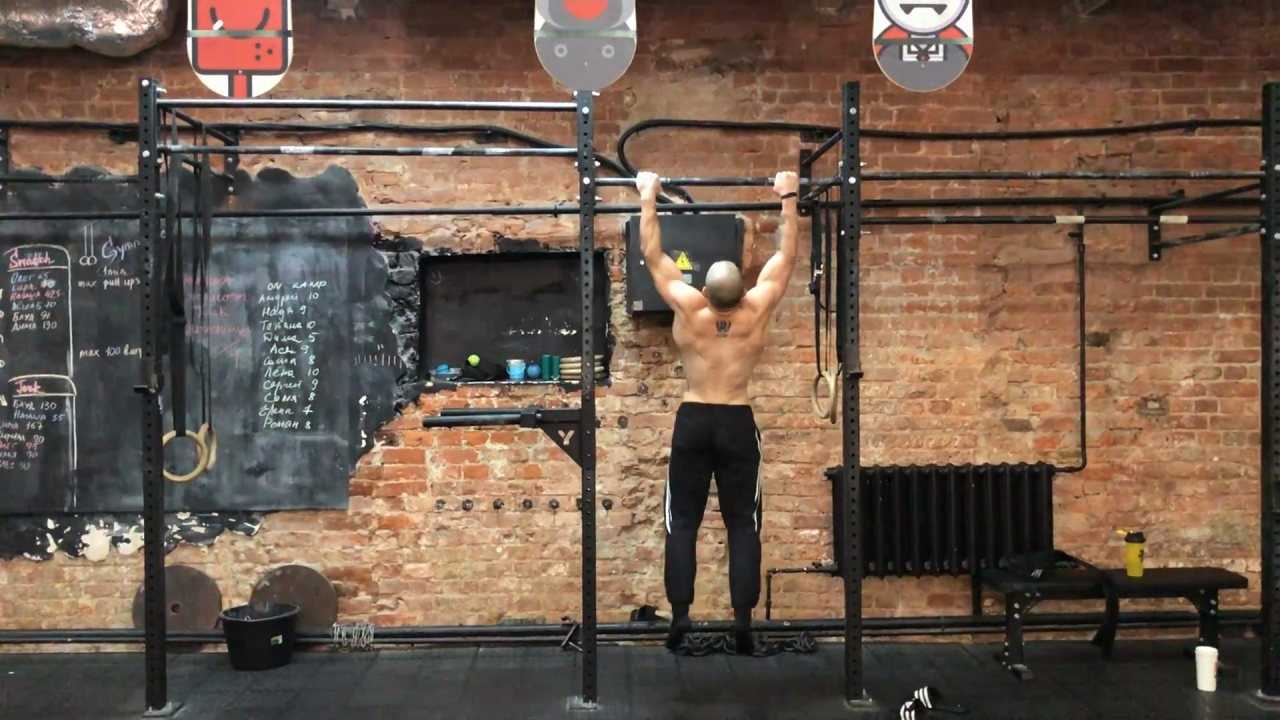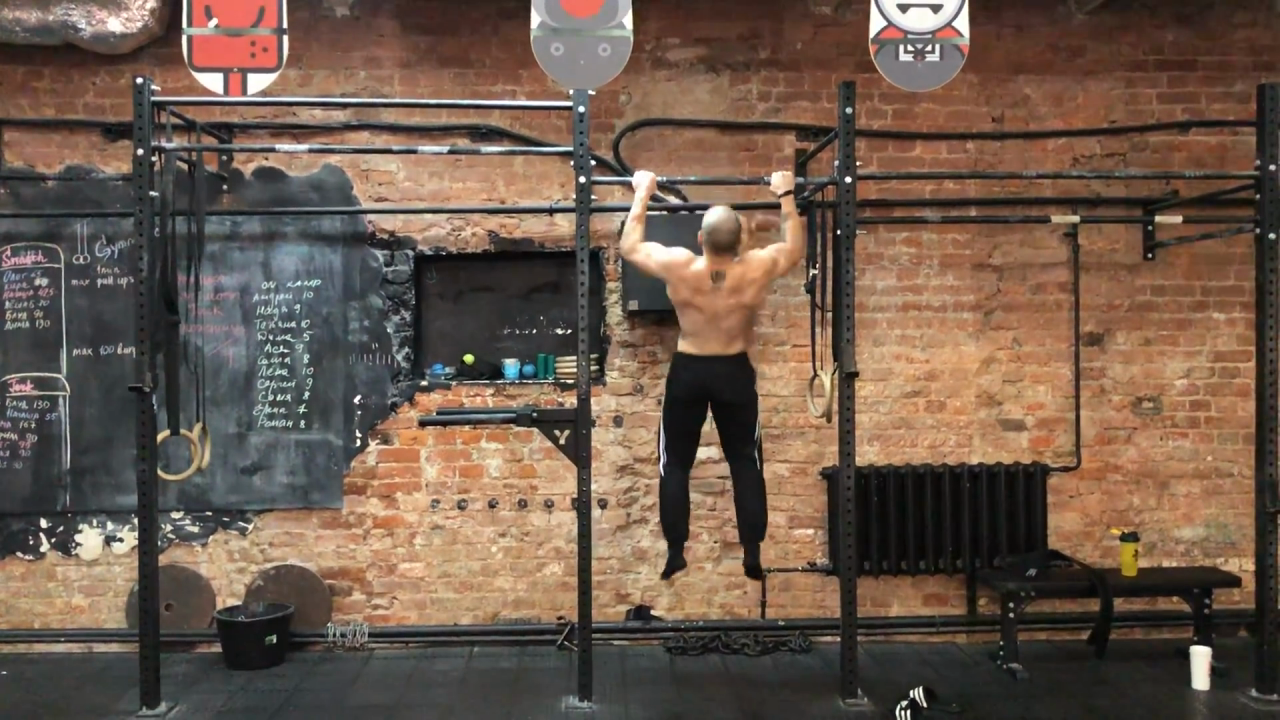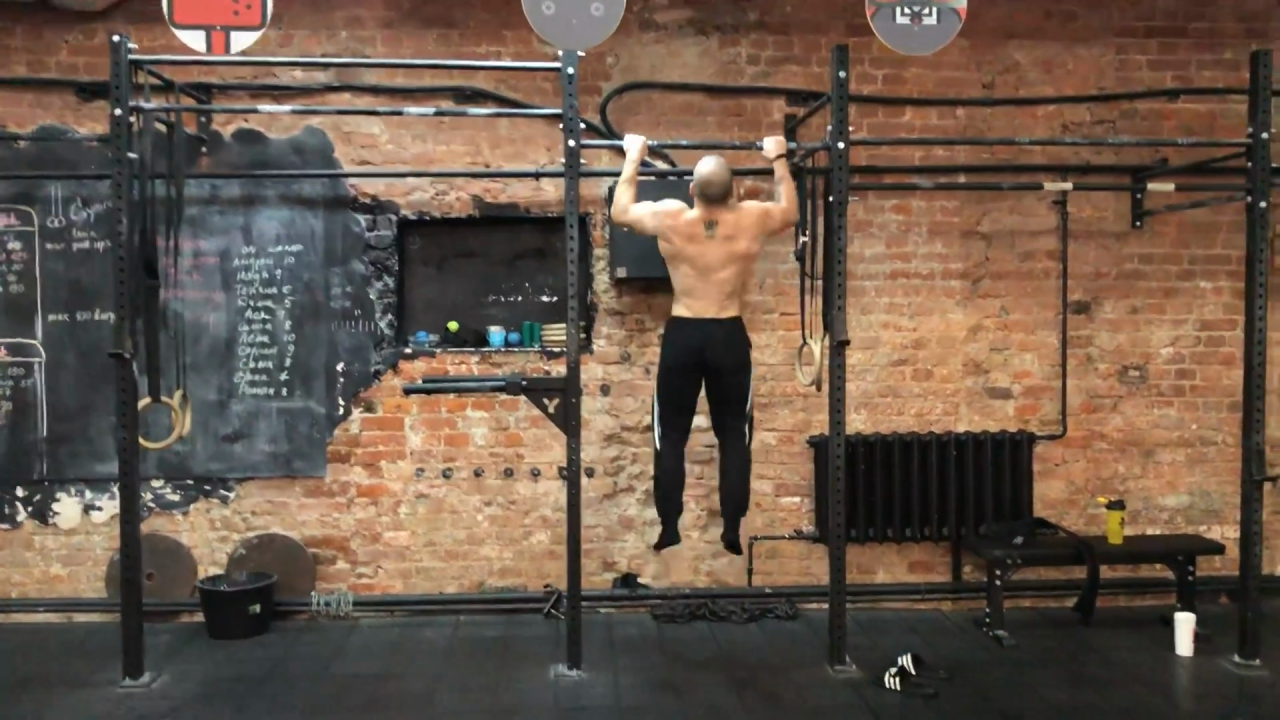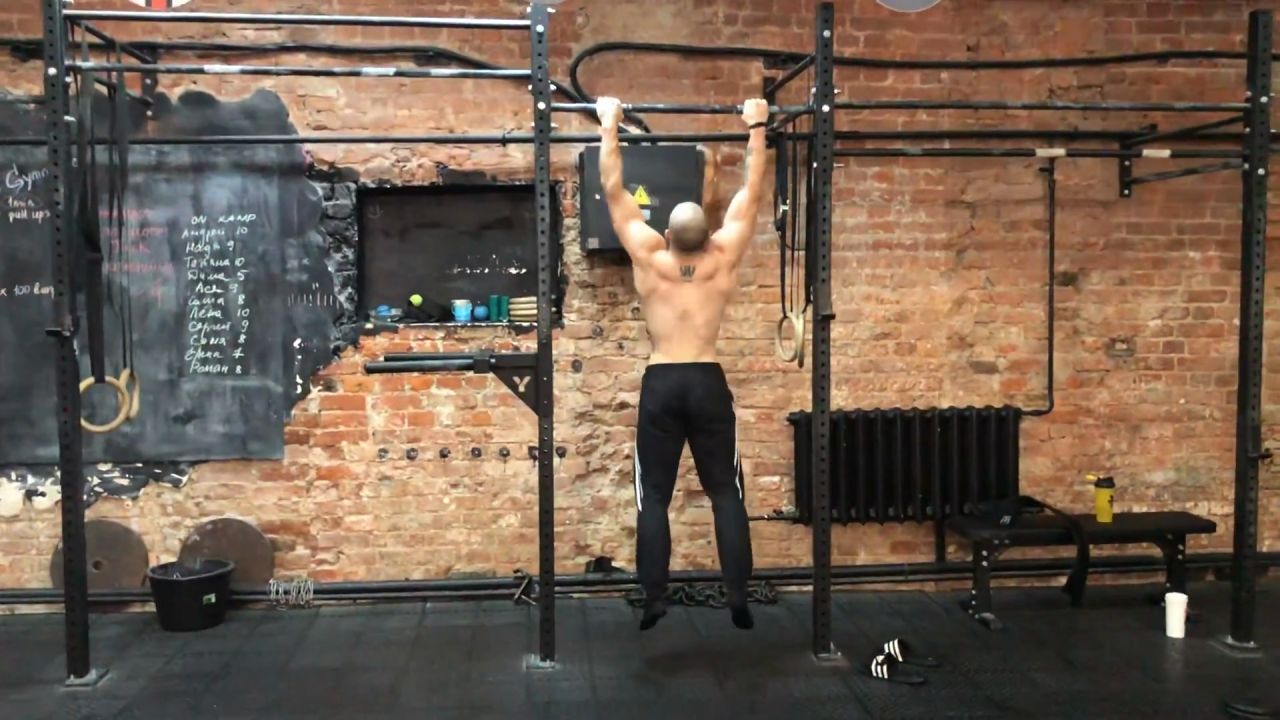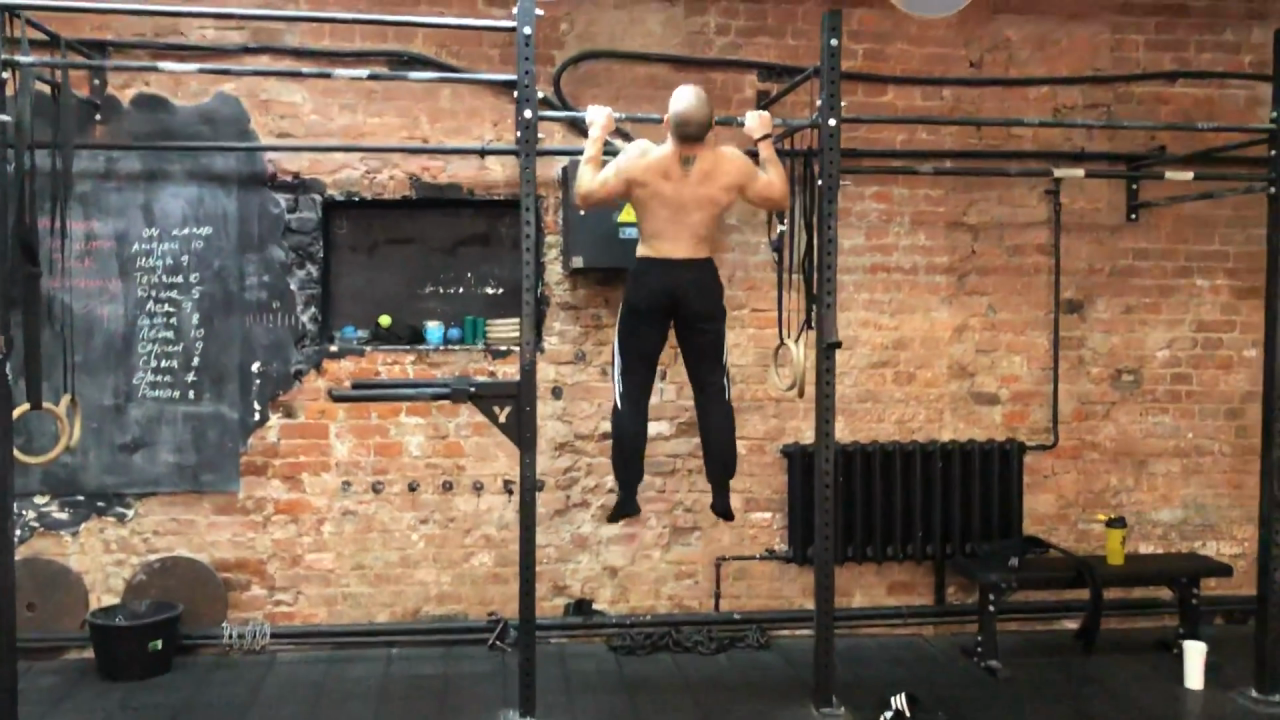
dt=0.7s
person 1, frame 1
left shoulder: (687, 312)
right shoulder: (756, 314)
left elbow: (653, 256)
right elbow: (785, 255)
left wrist: (648, 198)
right wrist: (788, 197)
left hip: (693, 422)
right hip: (738, 425)
left knee: (682, 523)
right knee: (743, 525)
left ankle: (680, 613)
right ankle: (743, 618)
person 1, frame 2
left shoulder: (679, 268)
right shoulder: (756, 271)
left elbow: (629, 247)
right elbow: (796, 249)
left hip: (687, 372)
right hip: (735, 373)
left knee: (675, 465)
right knee: (746, 464)
left ankle: (676, 553)
right ankle: (752, 555)
person 1, frame 3
left shoulder: (670, 217)
right shoulder: (752, 219)
left elbow: (620, 211)
right elbow: (790, 211)
left wrist: (633, 159)
right wrist: (779, 160)
left hip: (681, 336)
right hip: (729, 336)
left knee: (671, 437)
right knee: (733, 436)
left ankle: (669, 527)
right ankle: (732, 529)
person 1, frame 4
left shoulder: (648, 259)
right shoulder: (724, 259)
left elbow: (614, 191)
right elbow: (751, 193)
left wrist: (609, 126)
right wrist: (756, 127)
left hip: (661, 385)
right hip: (708, 384)
left knee: (653, 497)
right knee: (726, 493)
left ankle: (655, 597)
right ankle: (738, 594)
person 1, frame 5
left shoulder: (639, 158)
right shoulder: (731, 164)
left elbow: (583, 196)
right elbow: (780, 198)
left wrist: (597, 135)
right wrist: (764, 139)
left hip: (649, 278)
right hip: (700, 279)
left knee: (631, 390)
right knee: (711, 387)
left ankle: (628, 495)
right ankle: (721, 493)
